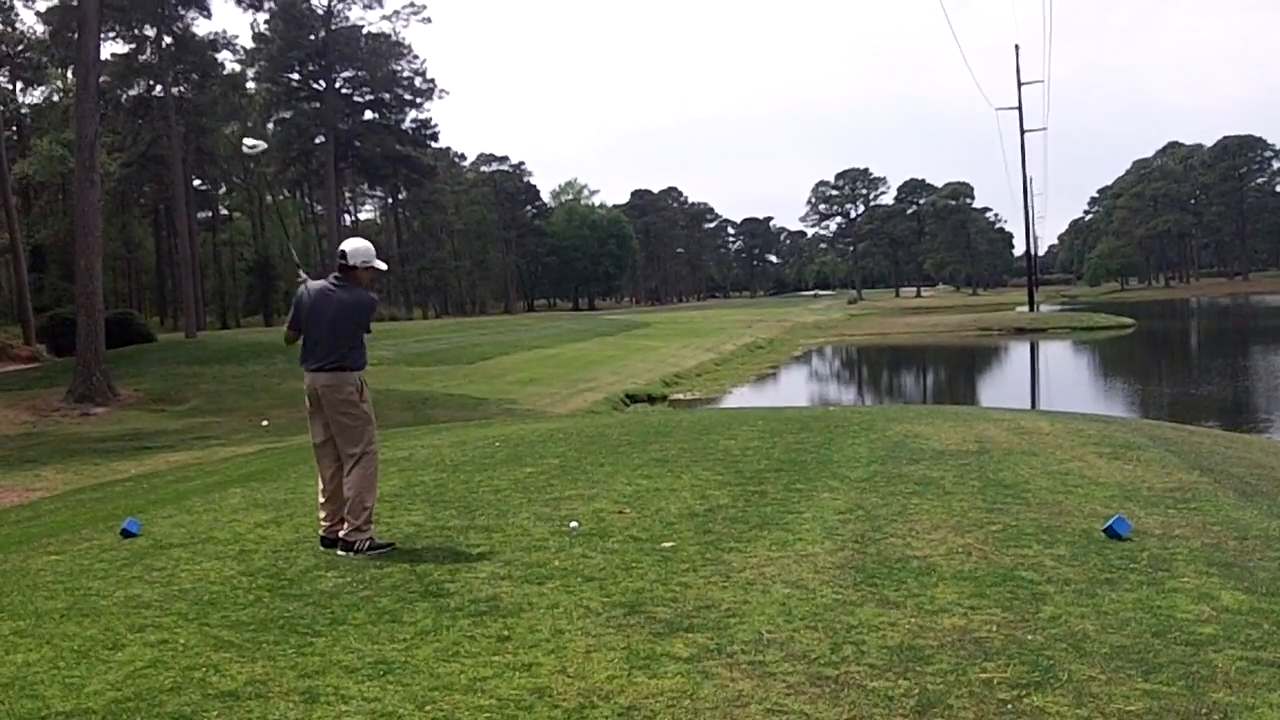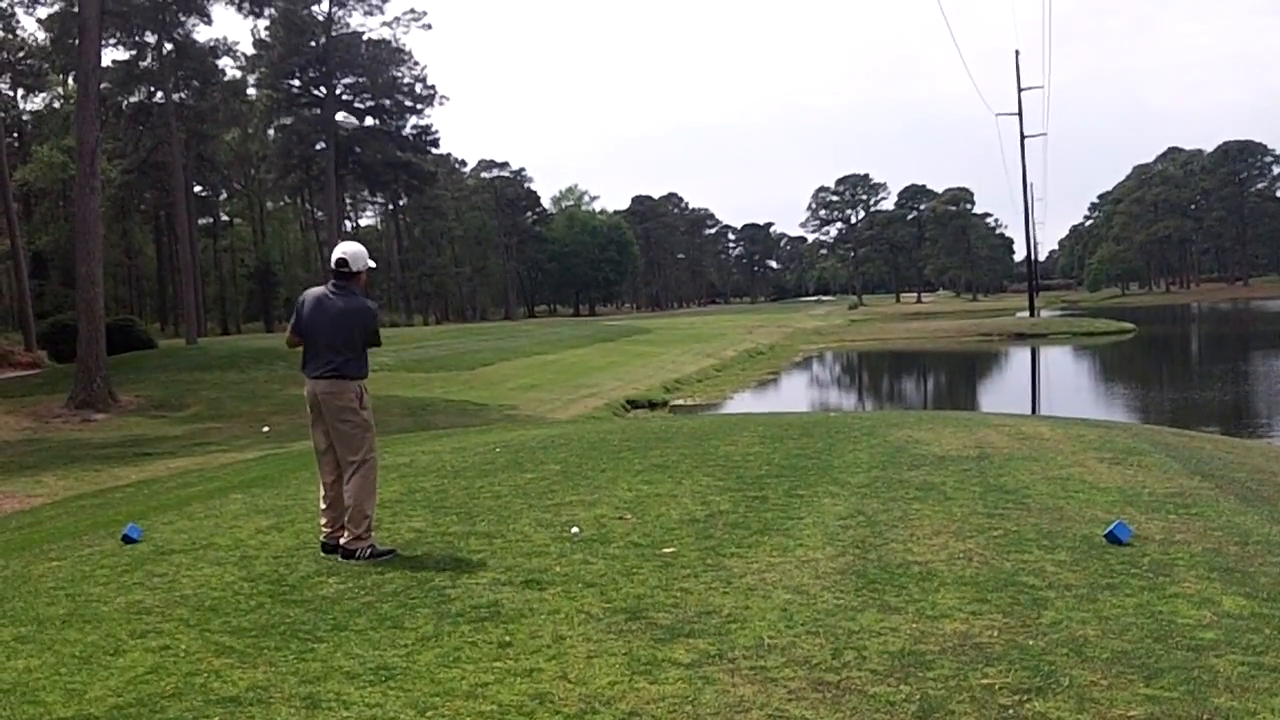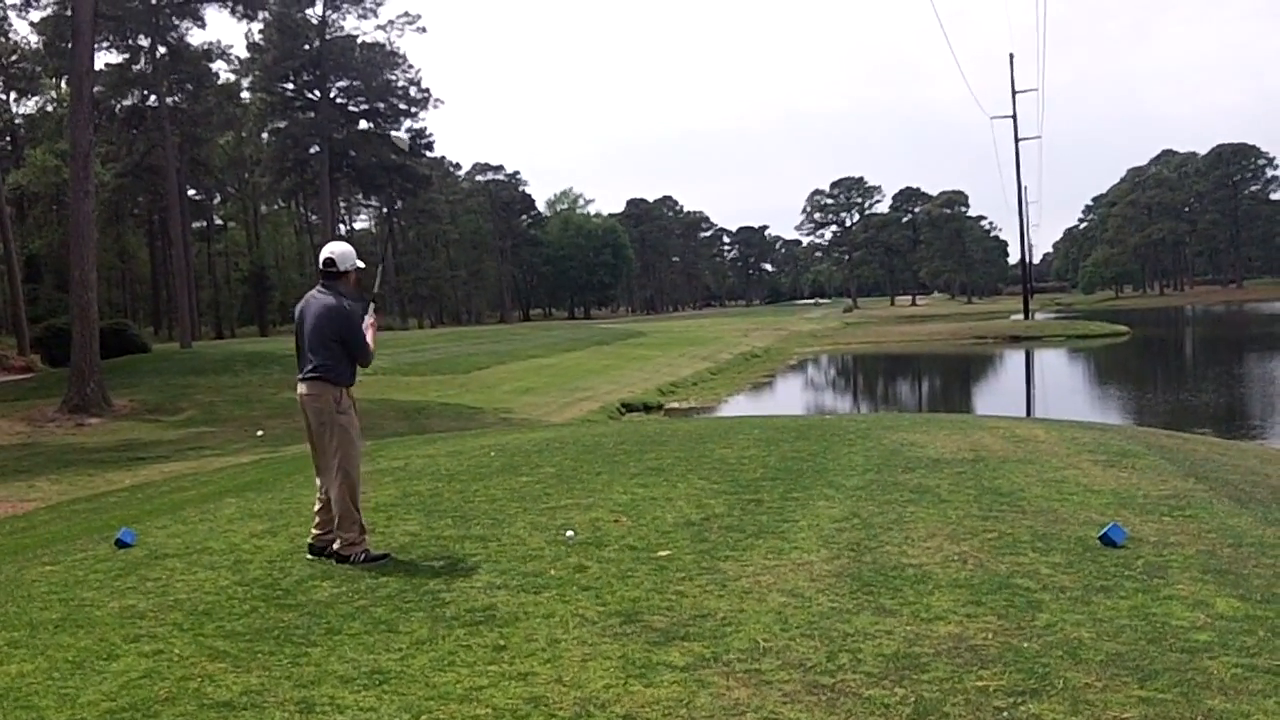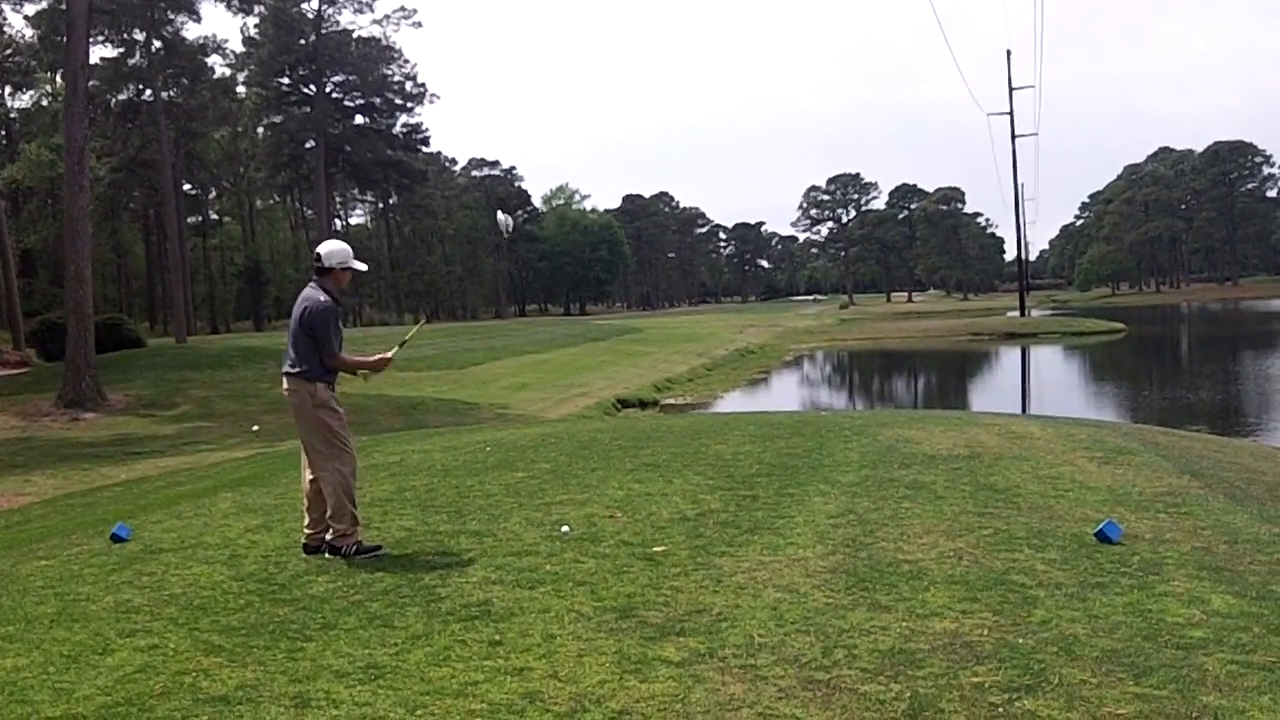
dt=0.4s
person 1, frame 1
left shoulder: (307, 291)
right shoulder: (366, 301)
left elbow: (289, 337)
left hip: (313, 380)
right hip: (345, 382)
left knee: (328, 459)
right knee: (360, 457)
left ankle: (331, 529)
right ankle: (354, 535)
person 1, frame 2
left shoulder: (309, 298)
right shoulder: (364, 309)
left elbow: (291, 341)
right elbow: (372, 343)
left hip: (314, 386)
right hip: (345, 390)
left knee: (329, 465)
right knee: (360, 464)
left ankle: (332, 534)
right ankle: (355, 542)
person 1, frame 3
left shoulder: (307, 302)
right shoulder: (343, 309)
right elbow: (364, 359)
right wrist: (370, 333)
left hip: (309, 388)
right hip: (330, 393)
left knee: (327, 468)
right knee: (344, 469)
left ankle: (322, 538)
right ankle: (349, 546)
person 1, frame 4
left shoulder: (312, 296)
right shoulder: (322, 305)
right elbow: (332, 359)
left wrist: (359, 365)
right wrist: (371, 363)
left hip: (305, 387)
right hip: (311, 390)
left knee: (317, 464)
right knee: (339, 461)
left ankle: (316, 536)
right ankle: (343, 538)
